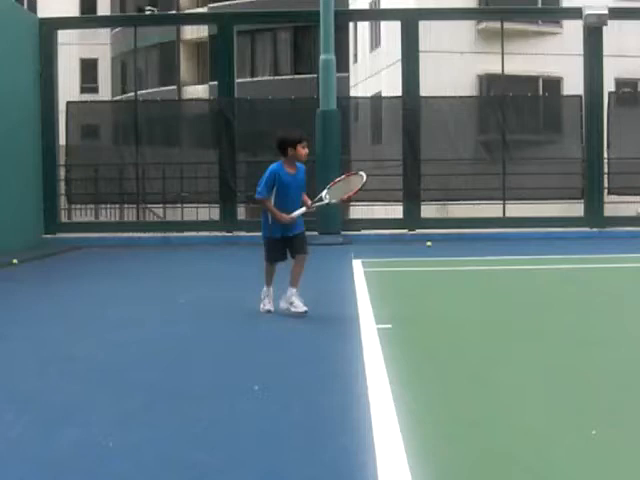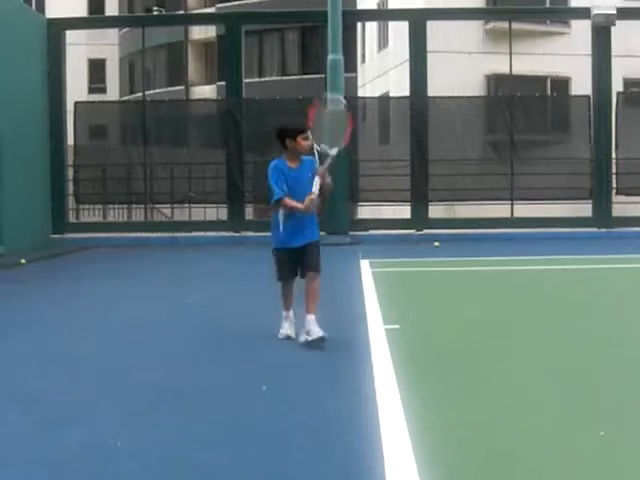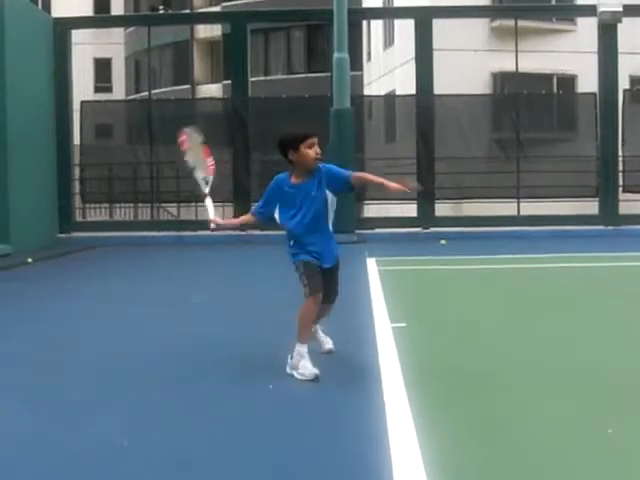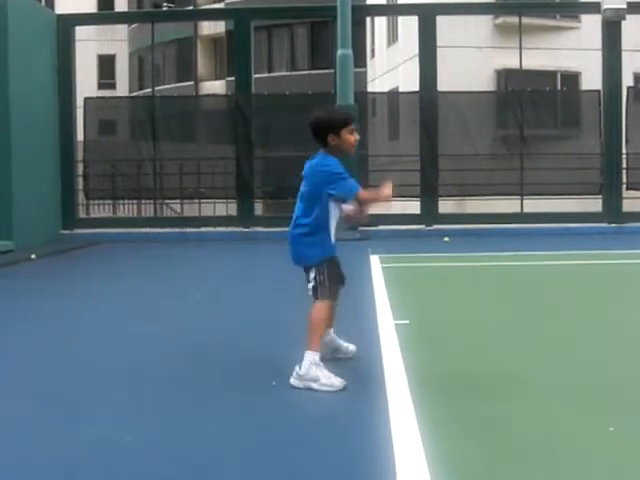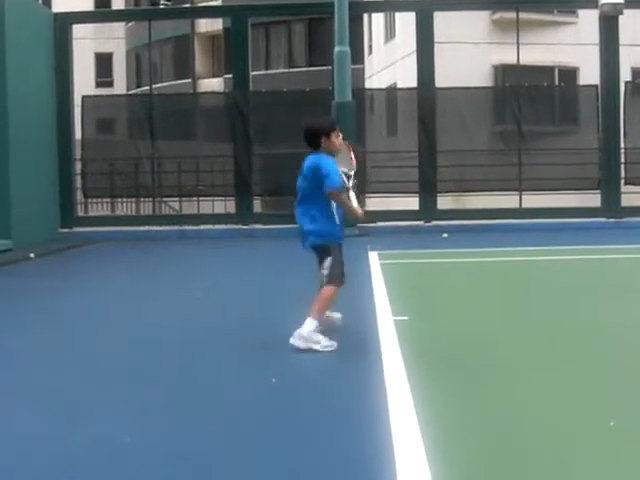
dt=0.7s
person 1, frame 1
left shoulder: (302, 169)
right shoulder: (274, 171)
right elbow: (262, 197)
left wrist: (307, 202)
right wrist: (279, 216)
left hip: (294, 223)
right hip: (274, 225)
left knee: (301, 255)
right knee: (272, 261)
left ankle: (291, 297)
right ankle: (267, 293)
person 1, frame 2
left shoulder: (311, 163)
right shoulder: (276, 167)
left elbow: (326, 191)
right elbow: (280, 199)
left wrist: (324, 179)
right wrist: (301, 207)
left hip: (309, 231)
right hip: (285, 233)
left knee: (313, 273)
right knee: (287, 278)
left ankle: (311, 325)
right ankle: (287, 318)
person 1, frame 3
left shoulder: (325, 173)
right shoulder: (279, 185)
left elbow: (356, 177)
right elbow: (259, 214)
left wrist: (386, 183)
right wrist: (227, 223)
left hip: (328, 251)
right hip: (303, 251)
left knee: (327, 301)
right knee: (314, 294)
left ankle: (311, 327)
right ankle: (298, 356)
person 1, frame 4
left shoulder: (323, 162)
right shoulder: (329, 167)
right elbow: (361, 197)
left wrist: (350, 209)
right wrist: (383, 193)
left hip: (316, 239)
right hip: (313, 243)
left knee: (334, 287)
right knee: (324, 296)
left ankle: (325, 339)
right ankle: (308, 367)
person 1, frame 5
left shoulder: (309, 163)
right shoulder: (327, 163)
left elbow: (303, 194)
right elbow: (335, 191)
right wrist: (353, 209)
left hip: (313, 227)
right hip: (324, 229)
left knee: (332, 275)
right knee: (333, 280)
left ankle: (322, 313)
right ankle: (309, 330)
